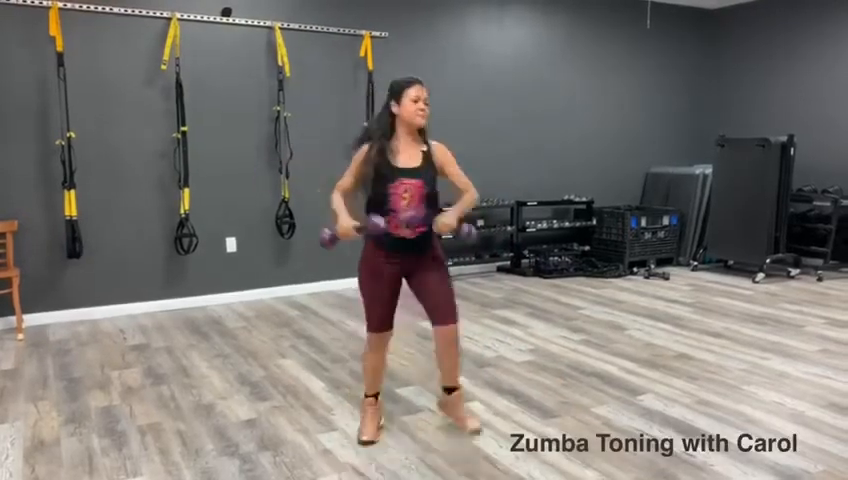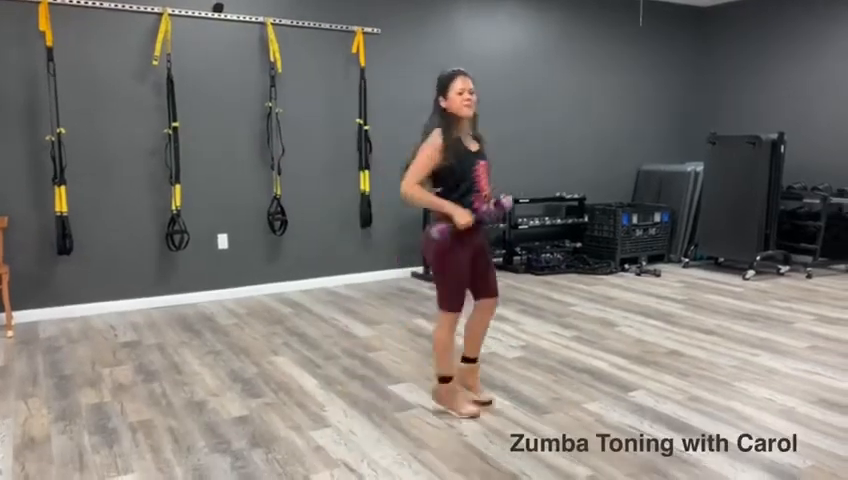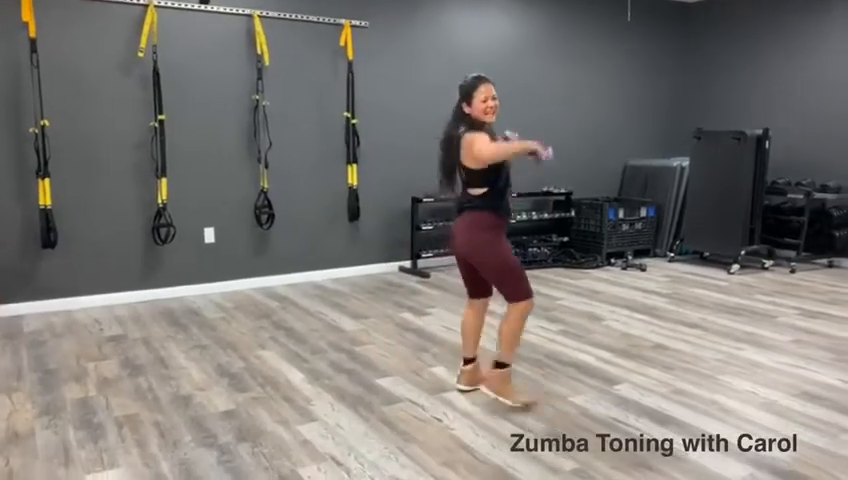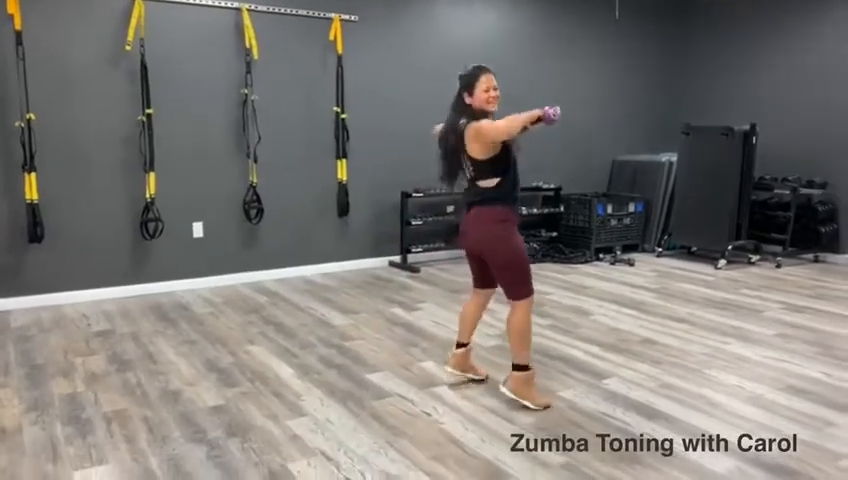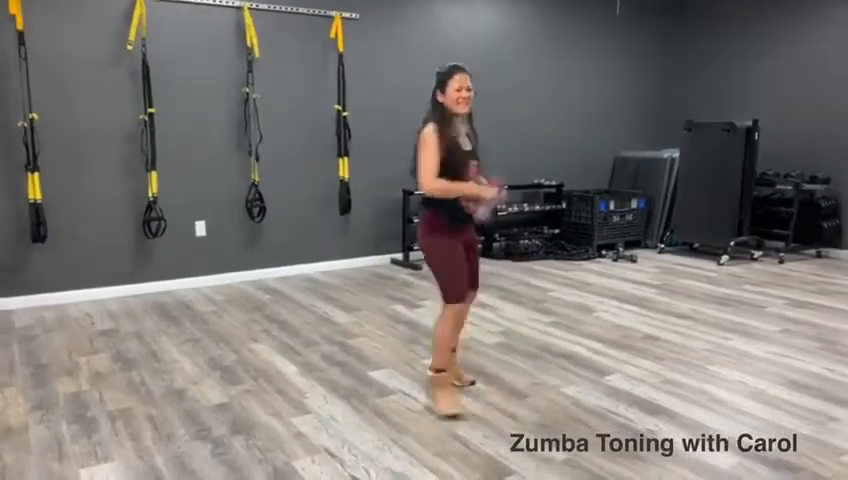
dt=0.4s
person 1, frame 1
left shoulder: (435, 151)
right shoulder: (371, 151)
left elbow: (469, 190)
right elbow: (340, 192)
left wrist: (454, 213)
right wrist: (343, 217)
left hip: (425, 255)
right hip: (380, 256)
left knee: (447, 328)
right knee: (378, 335)
left ankle: (451, 400)
right ankle: (371, 405)
person 1, frame 2
left shoulder: (473, 136)
right shoulder: (439, 139)
right elbow: (408, 187)
left wrist: (489, 199)
right wrist: (452, 209)
left hip: (474, 232)
right hip: (450, 237)
left knee: (488, 301)
right knee: (450, 312)
left ankle: (466, 373)
right ankle: (445, 388)
person 1, frame 3
left shoulder: (467, 136)
right shoulder: (475, 138)
right elbow: (491, 153)
left wrist: (517, 146)
right wrist: (528, 145)
left hip: (467, 229)
right hip: (482, 231)
left knee: (478, 299)
right knee: (522, 300)
left ankle: (470, 371)
right ankle: (500, 377)
person 1, frame 4
left shoulder: (460, 128)
right shoulder: (480, 129)
left elbow: (439, 131)
right elbow: (506, 129)
right wrist: (533, 114)
left hip: (474, 221)
right hip: (495, 222)
left knee: (483, 289)
right knee: (522, 298)
left ankle: (460, 357)
right ankle: (520, 379)
person 1, frame 5
left shoulder: (465, 130)
right shoulder: (433, 133)
right elbow: (429, 185)
left wrist: (481, 189)
right wrist: (475, 190)
left hip: (463, 225)
right hip: (440, 229)
left knee: (467, 295)
right knee: (456, 302)
left ankle: (445, 364)
right ankle: (441, 381)
